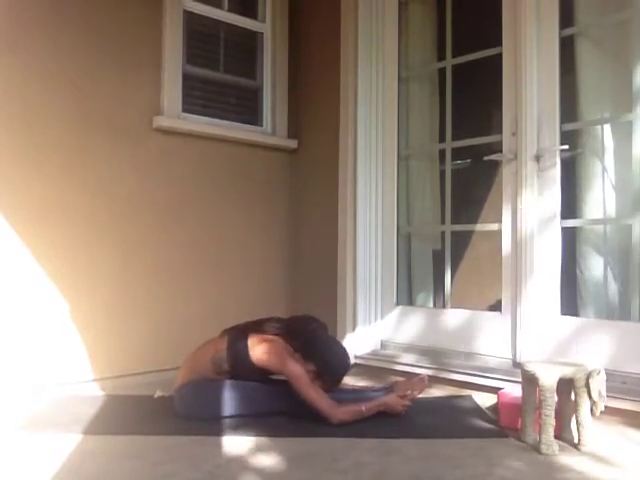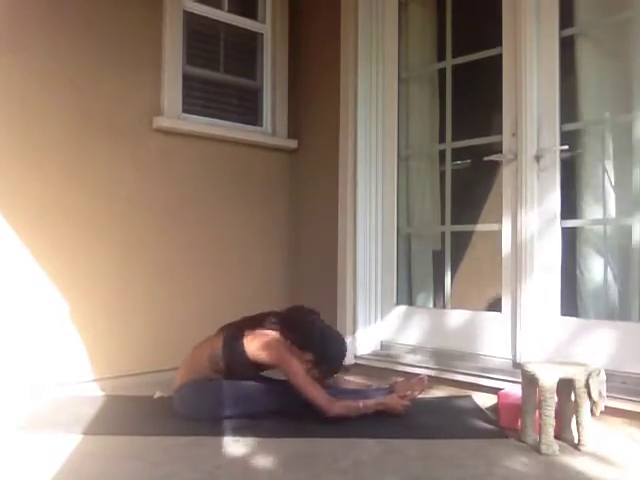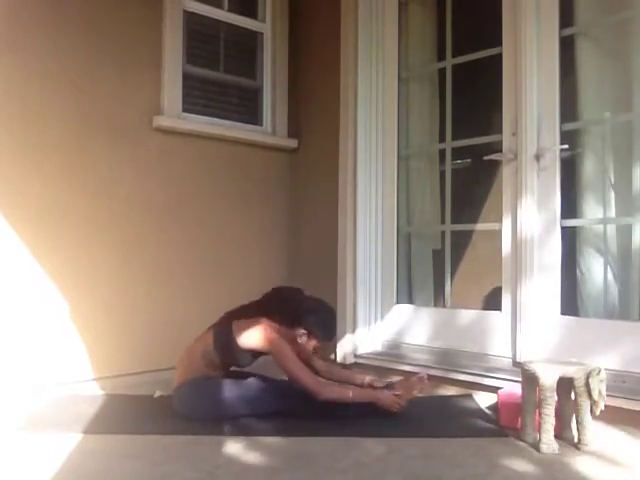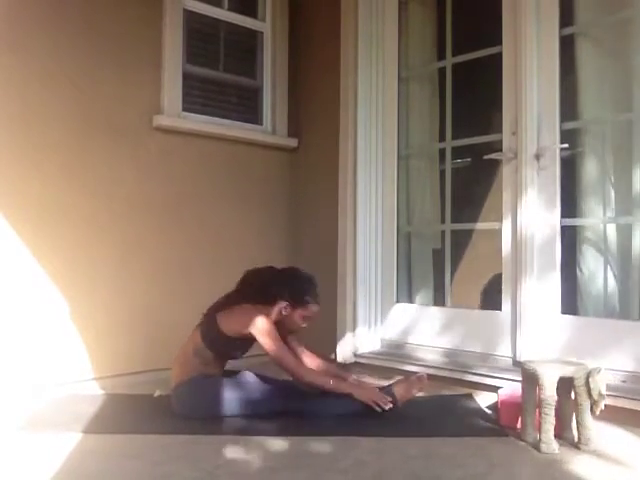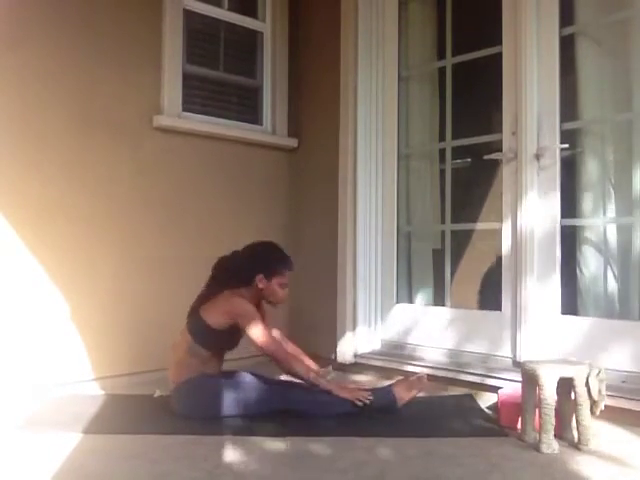
dt=0.2s
person 1, frame 1
left shoulder: (292, 344)
right shoulder: (283, 357)
left elbow: (322, 391)
right elbow: (334, 414)
left wrist: (381, 394)
right wrist: (383, 404)
left hip: (209, 384)
right hip: (194, 394)
left knee: (296, 394)
right knee: (286, 399)
left ankle: (385, 392)
person 1, frame 2
left shoulder: (288, 338)
right shoulder: (280, 350)
left elbow: (320, 383)
right elbow: (329, 408)
left wrist: (378, 393)
right wrist: (381, 403)
left hip: (210, 384)
right hip: (195, 394)
left knee: (295, 393)
right knee: (286, 398)
left ankle: (386, 392)
person 1, frame 3
left shoulder: (280, 326)
right shoulder: (270, 334)
left elbow: (317, 366)
right elbow: (318, 390)
left wrist: (363, 380)
right wrist: (372, 396)
left hip: (209, 383)
right hip: (194, 394)
left knee: (296, 390)
right knee: (287, 397)
left ankle: (387, 395)
right ankle: (389, 399)
person 1, frame 4
left shoulder: (264, 314)
right shoulder: (256, 319)
left elbow: (303, 355)
right elbow: (300, 373)
left wrist: (352, 380)
right wrist: (353, 389)
left hip: (208, 383)
right hip: (193, 393)
left knee: (291, 391)
right knee: (288, 398)
left ankle: (384, 395)
right ankle: (387, 398)
person 1, frame 5
left shoulder: (244, 300)
right shoulder: (239, 305)
left elbow: (282, 344)
right elbow: (280, 355)
left wrist: (324, 378)
right wrist: (331, 386)
left hip: (207, 384)
right hip: (193, 393)
left knee: (290, 389)
right knee: (289, 398)
left ankle: (386, 395)
right ankle: (389, 398)
